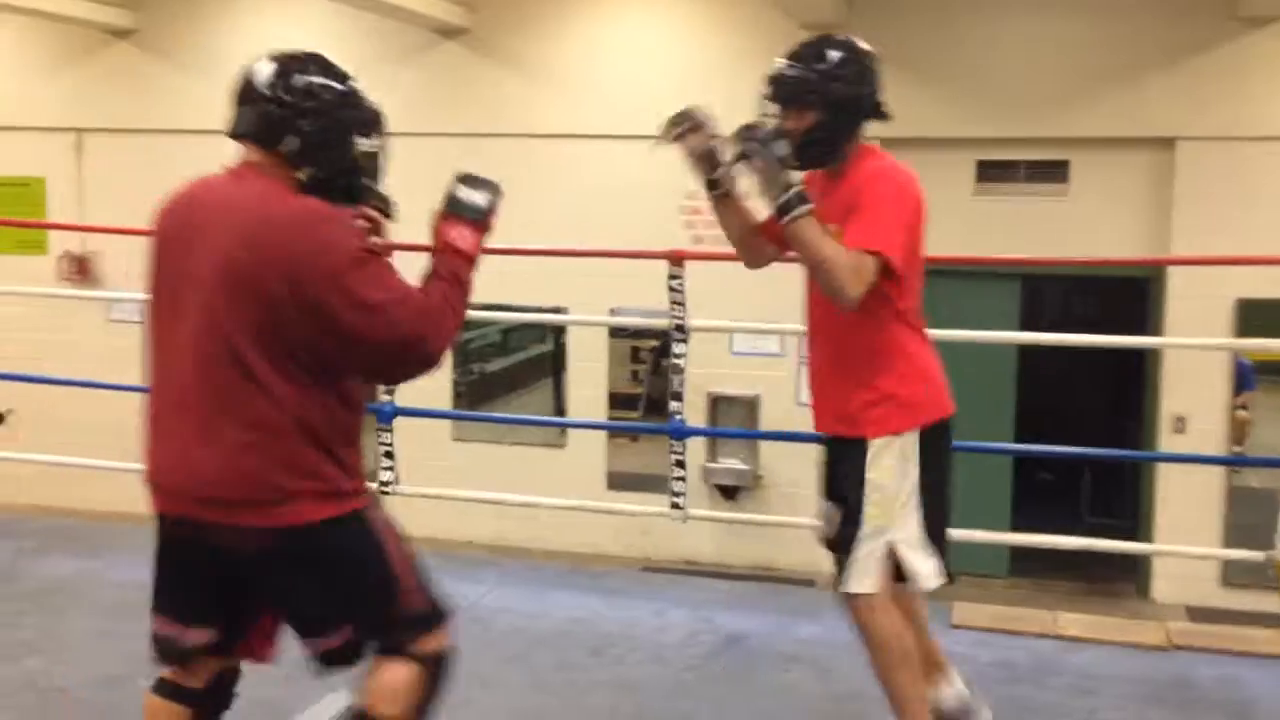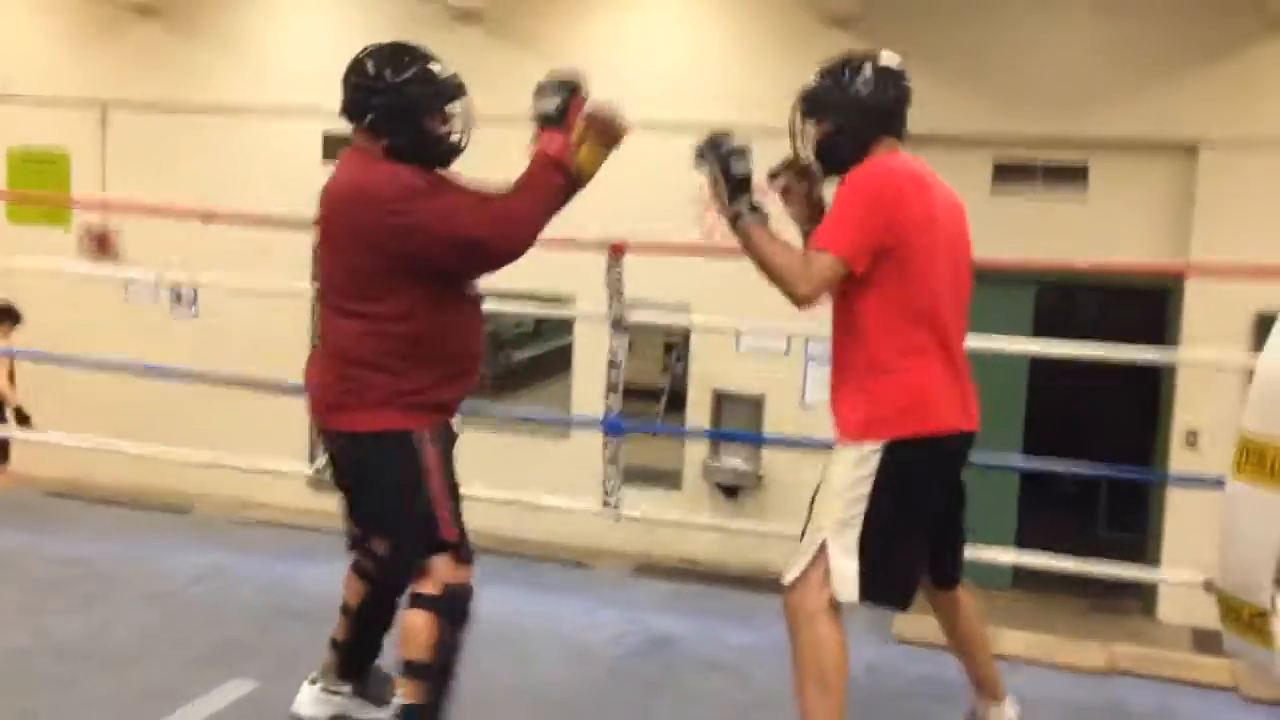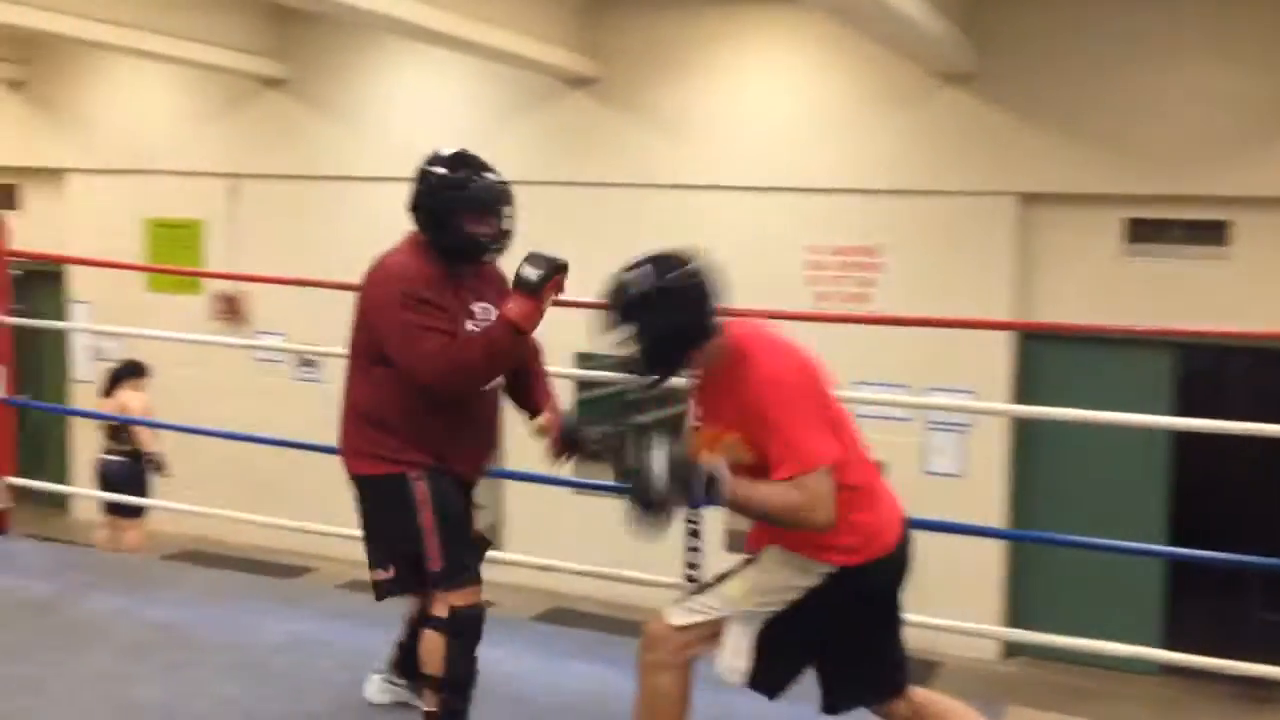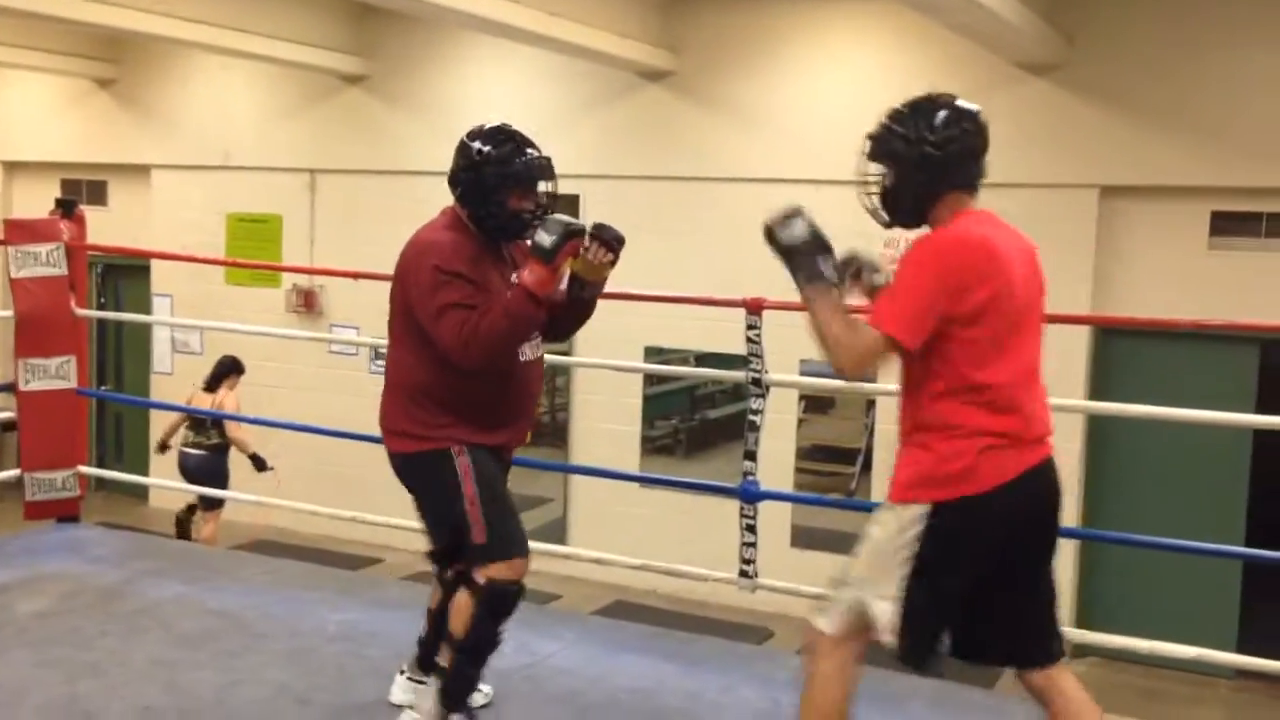
dt=1s
person 1, frame 1
left shoulder: (183, 210)
right shoulder: (311, 231)
right elbow: (411, 343)
right wrist: (460, 238)
left hip: (190, 493)
right hip: (295, 503)
left knee: (196, 665)
right knee: (421, 644)
person 1, frame 2
left shoulder: (381, 181)
right shoulder: (383, 190)
left elbow: (477, 221)
right elbow: (497, 233)
left wrist: (575, 159)
right wrist: (555, 143)
left hip: (369, 406)
right hip: (385, 414)
left knee: (389, 549)
right knee: (443, 574)
person 1, frame 3
left shoulder: (480, 271)
right shoulder: (401, 279)
left elbow: (509, 357)
right elbow: (445, 370)
left wrist: (544, 409)
right wrist: (524, 310)
left hip: (448, 458)
right hip: (397, 461)
left knee: (449, 576)
right knee: (459, 597)
left ankle: (403, 673)
person 1, frame 4
left shoulder: (508, 241)
right shoulder: (438, 252)
left elbow: (551, 326)
right elbow: (475, 345)
left wrist: (584, 279)
right wrist: (540, 273)
left hip: (483, 437)
right hip: (439, 439)
left knee: (470, 563)
right knee: (501, 570)
person 2, frame 1
left shoulder: (883, 181)
right shoulder: (823, 182)
left elbow: (850, 285)
right elbow: (758, 251)
left wrist: (785, 194)
right wrist: (715, 171)
left hip: (895, 414)
right hip: (852, 413)
left knee: (870, 588)
right knee: (861, 564)
person 2, frame 2
left shoulder: (875, 180)
right shoulder: (935, 191)
left elbow: (804, 285)
left wrist: (738, 206)
right wrist: (810, 215)
left hip: (892, 423)
right hip: (943, 419)
left knee: (810, 593)
right knee: (941, 577)
person 2, frame 3
left shoulder: (770, 375)
right shoulder: (720, 352)
left elbow: (816, 509)
left wrist: (704, 483)
left hip: (843, 553)
right hip: (866, 544)
left knee: (666, 641)
person 2, frame 4
left shoulder: (943, 250)
right shoulder: (1013, 246)
left elbow: (853, 359)
left wrist: (811, 269)
right wrist: (882, 287)
left hip: (951, 490)
right hip: (1028, 480)
left knee: (836, 637)
right knee: (1040, 663)
